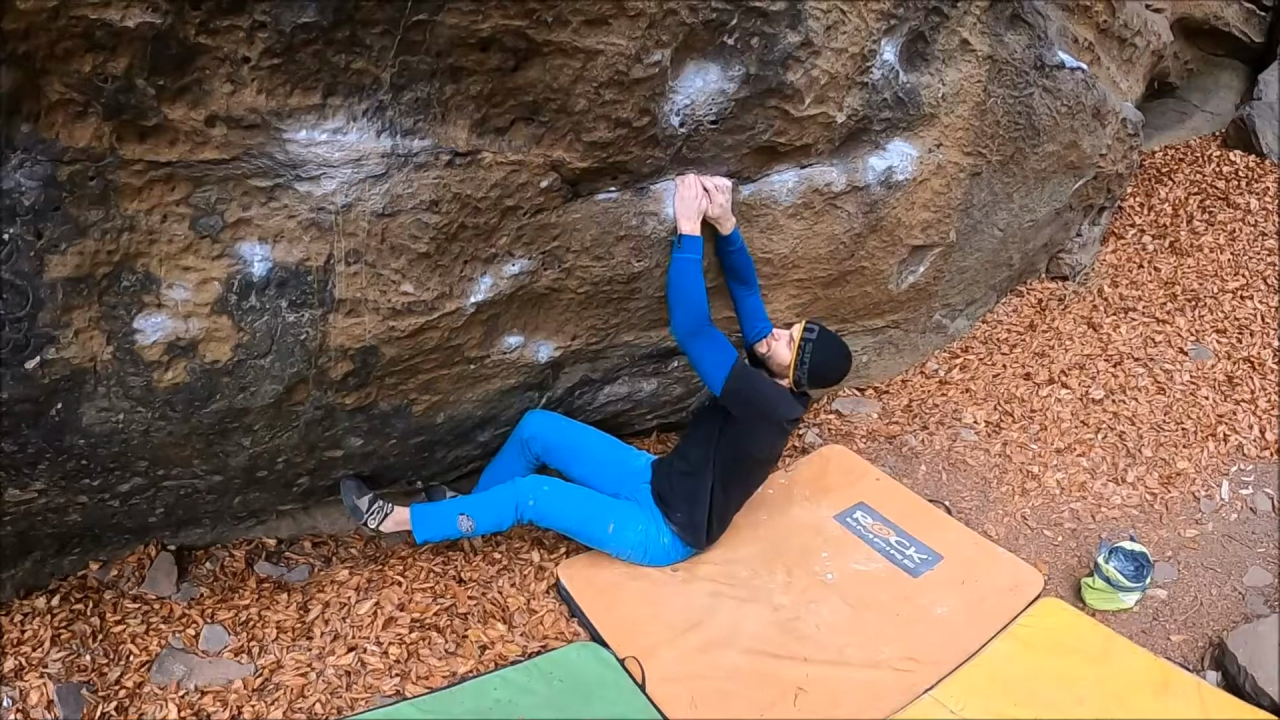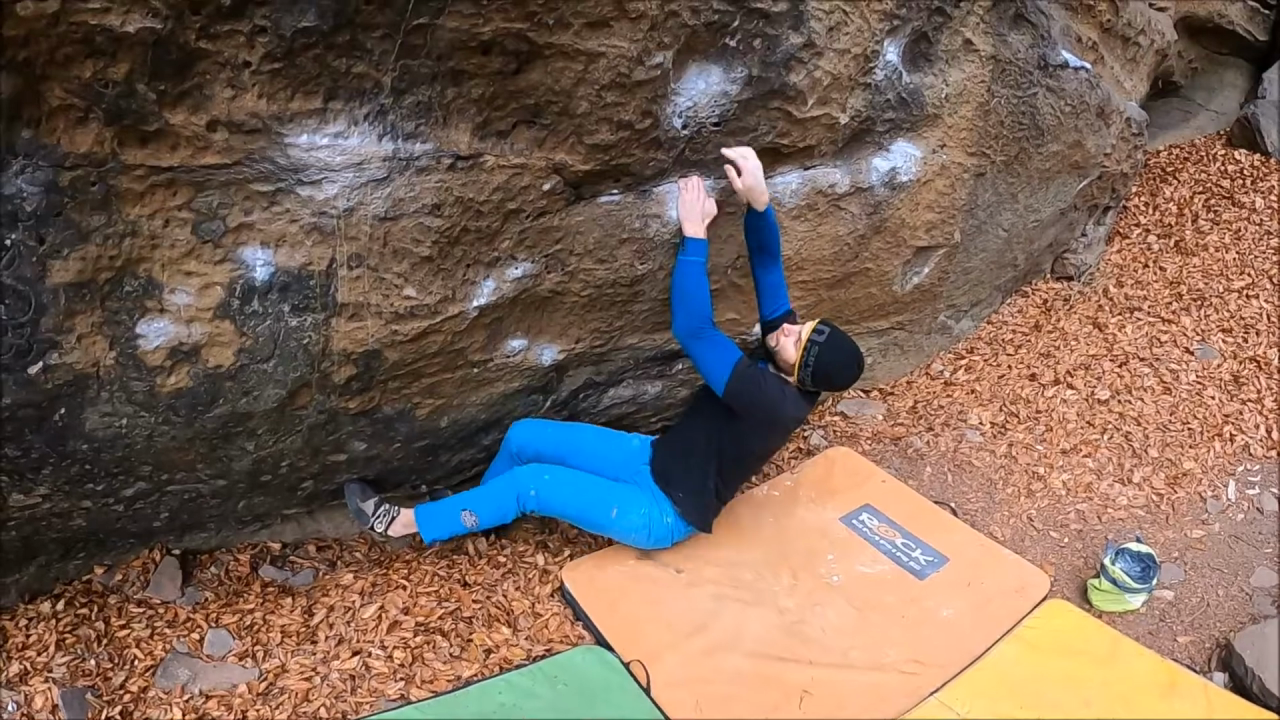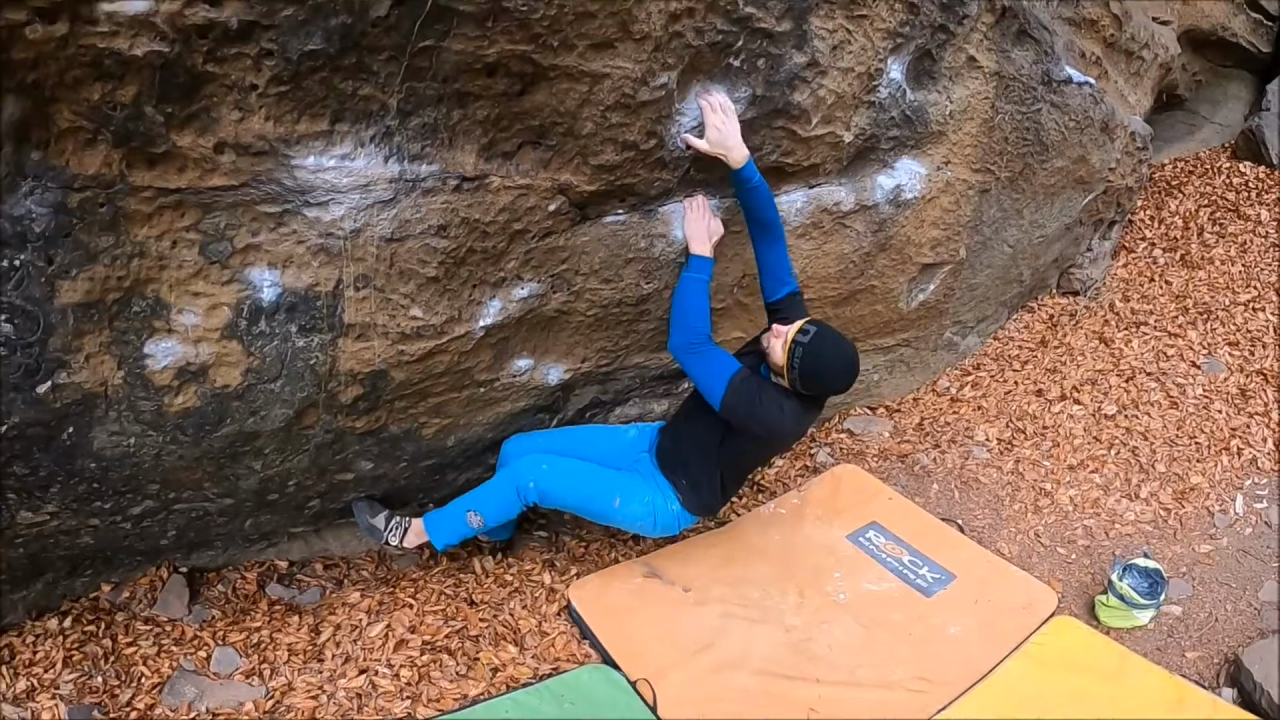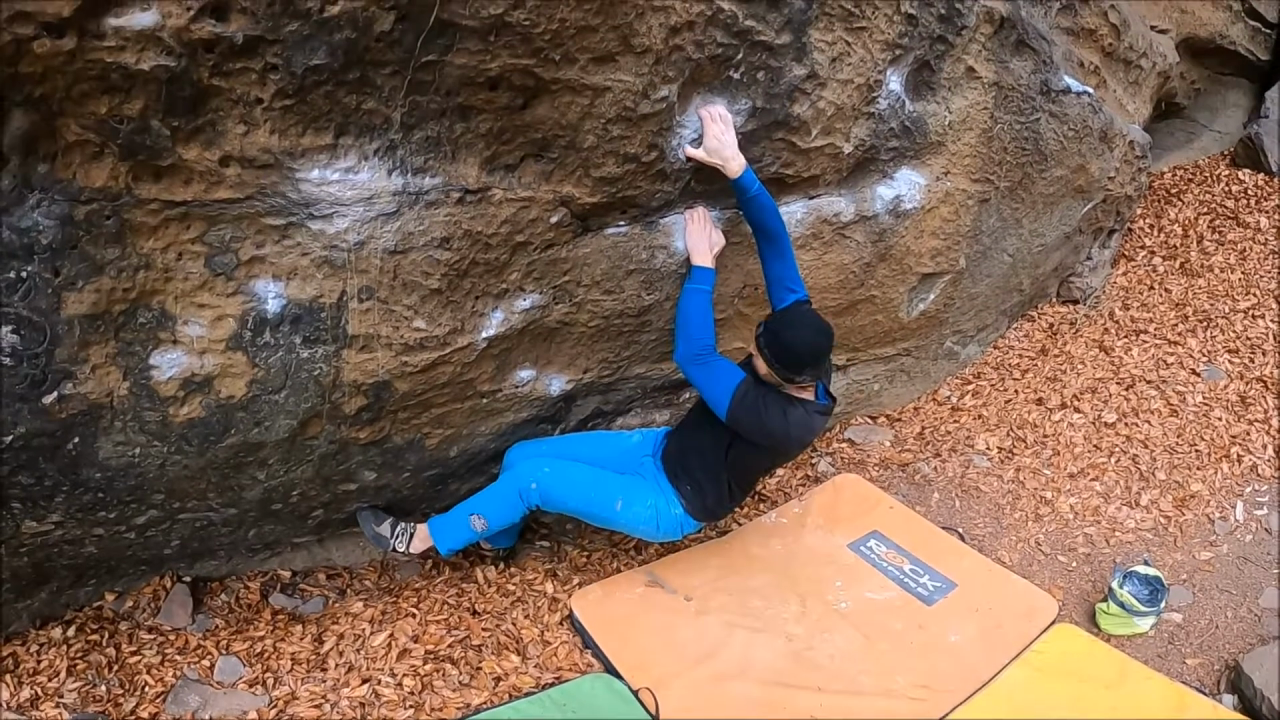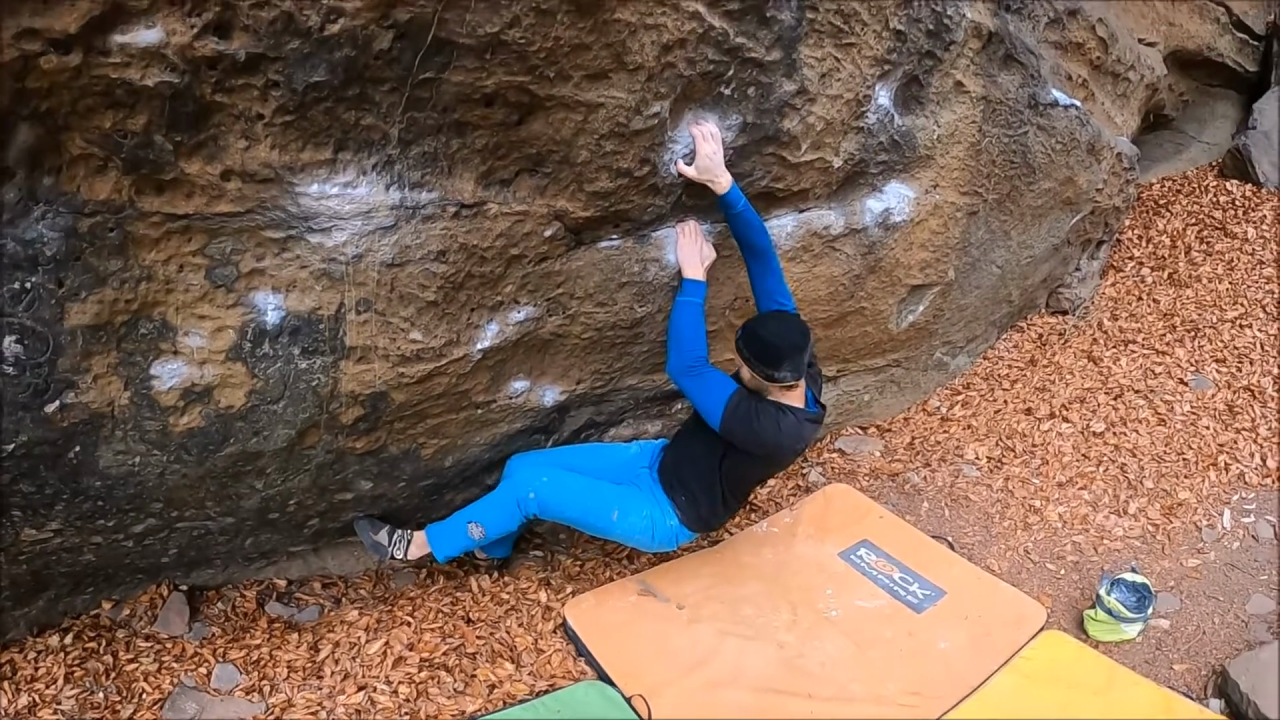
dt=0.4s
person 1, frame 1
left shoulder: (769, 404)
right shoulder: (768, 378)
left elbow: (692, 330)
right elbow: (745, 287)
left wrist: (690, 229)
right wrist: (725, 224)
left hip: (665, 533)
right hip: (656, 481)
left knee: (528, 494)
right knee: (536, 428)
left ankle: (405, 519)
right ankle: (470, 511)
person 1, frame 2
left shoulder: (774, 402)
right shoulder: (777, 363)
left elbow: (693, 331)
right elbow: (767, 262)
left wrist: (694, 232)
right wrist: (758, 199)
left hip: (664, 511)
right hip: (653, 460)
left knee: (527, 484)
right knee: (522, 438)
left ankle: (409, 522)
right ankle: (483, 513)
person 1, frame 3
left shoulder: (774, 413)
right shoulder: (792, 324)
left elbow: (688, 344)
right elbow: (770, 236)
left wrist: (700, 250)
right wrist: (737, 154)
left hip: (666, 500)
right hip: (660, 445)
left knee: (528, 474)
right knee: (516, 449)
left ankle: (419, 533)
right ankle: (492, 530)
person 1, frame 4
left shoulder: (780, 422)
right shoulder: (804, 345)
left elbow: (693, 356)
right elbow: (775, 242)
left wrist: (702, 262)
right wrist: (735, 166)
left hip: (670, 504)
right hip: (663, 450)
left knee: (532, 477)
right knee: (521, 456)
left ankle: (424, 539)
right ankle: (497, 538)
person 1, frame 5
left shoulder: (773, 431)
right shoulder: (797, 361)
left elbow: (686, 367)
right elbow: (763, 260)
left wrist: (693, 275)
right wrist: (722, 182)
left hip: (668, 514)
right hip: (662, 461)
left knee: (530, 486)
right knee: (520, 466)
left ankle: (420, 545)
right ankle: (492, 549)
